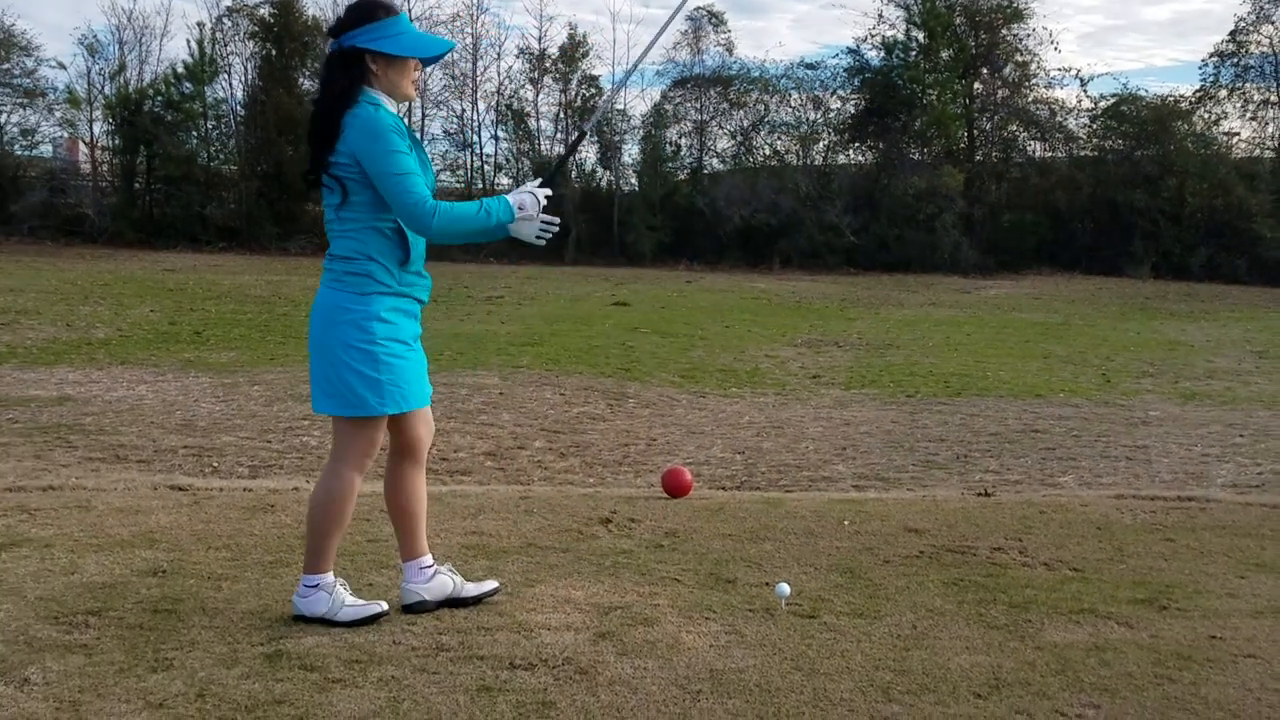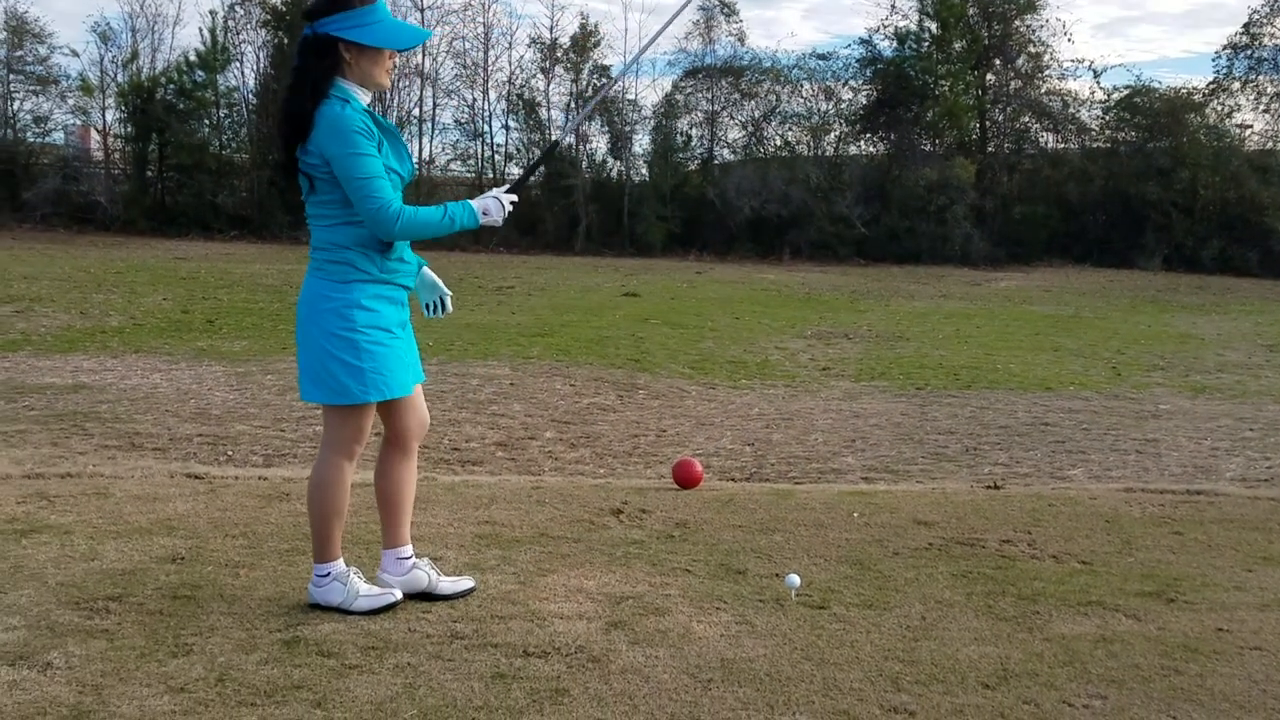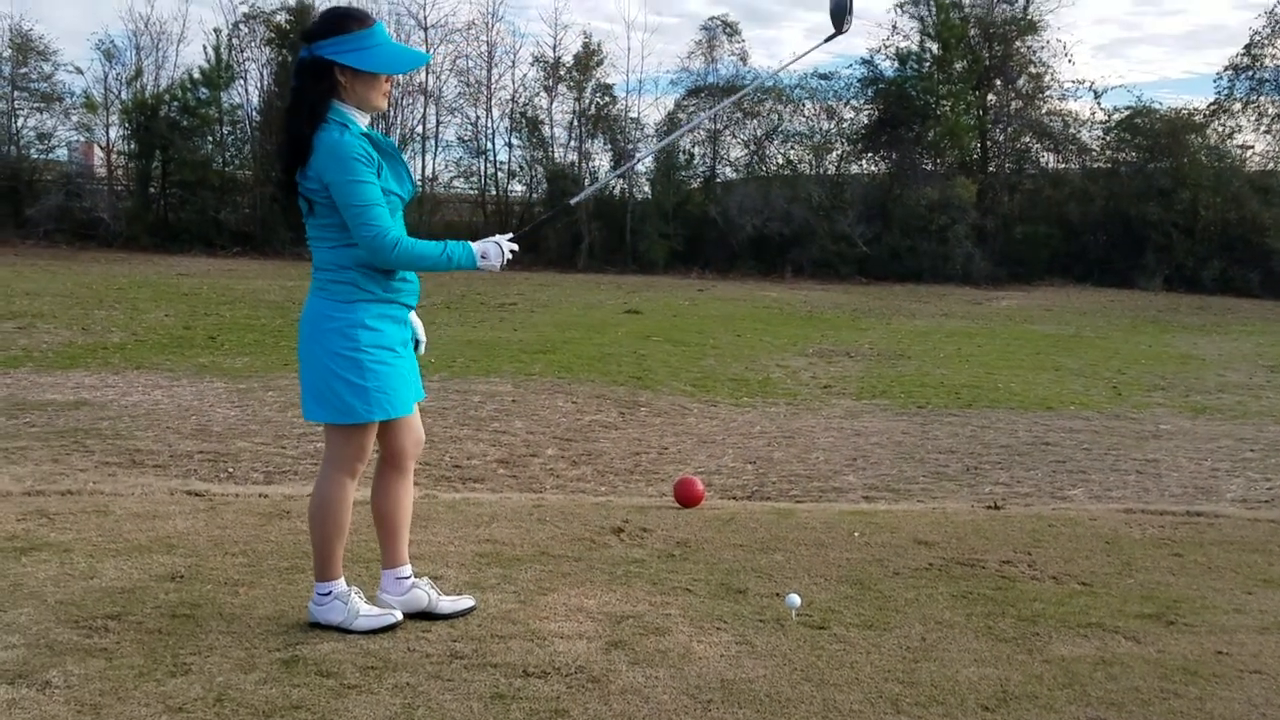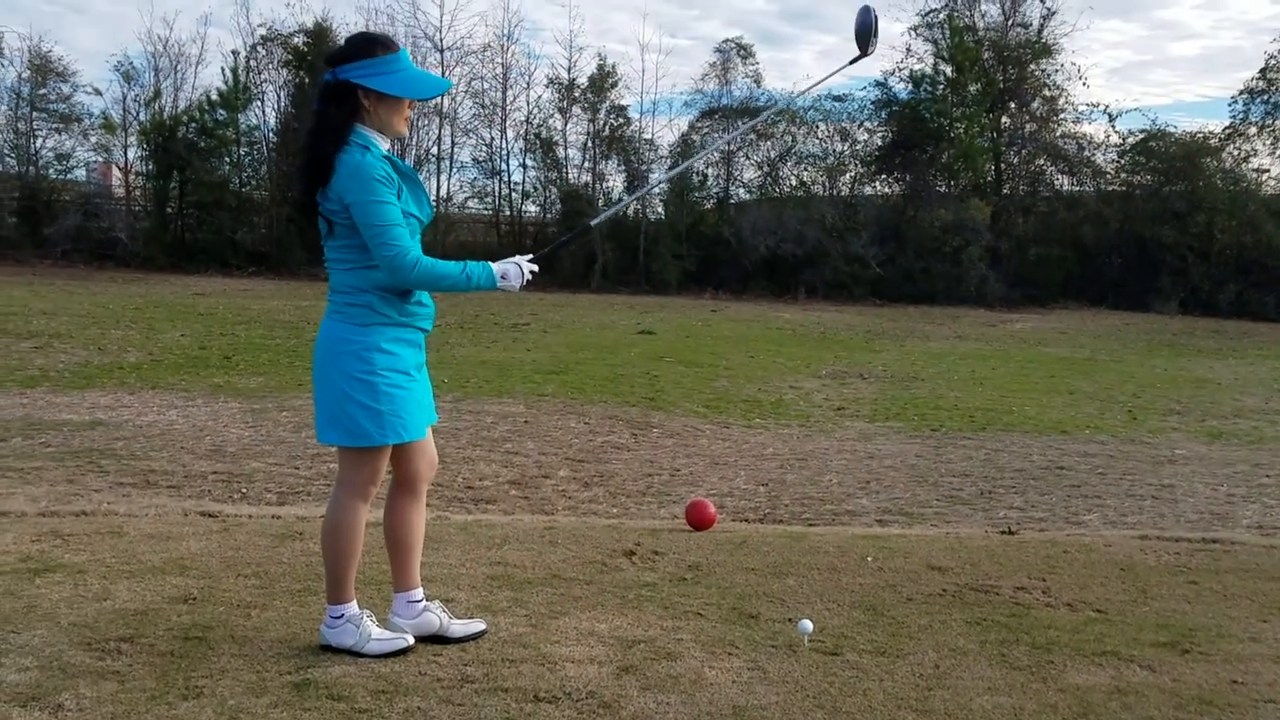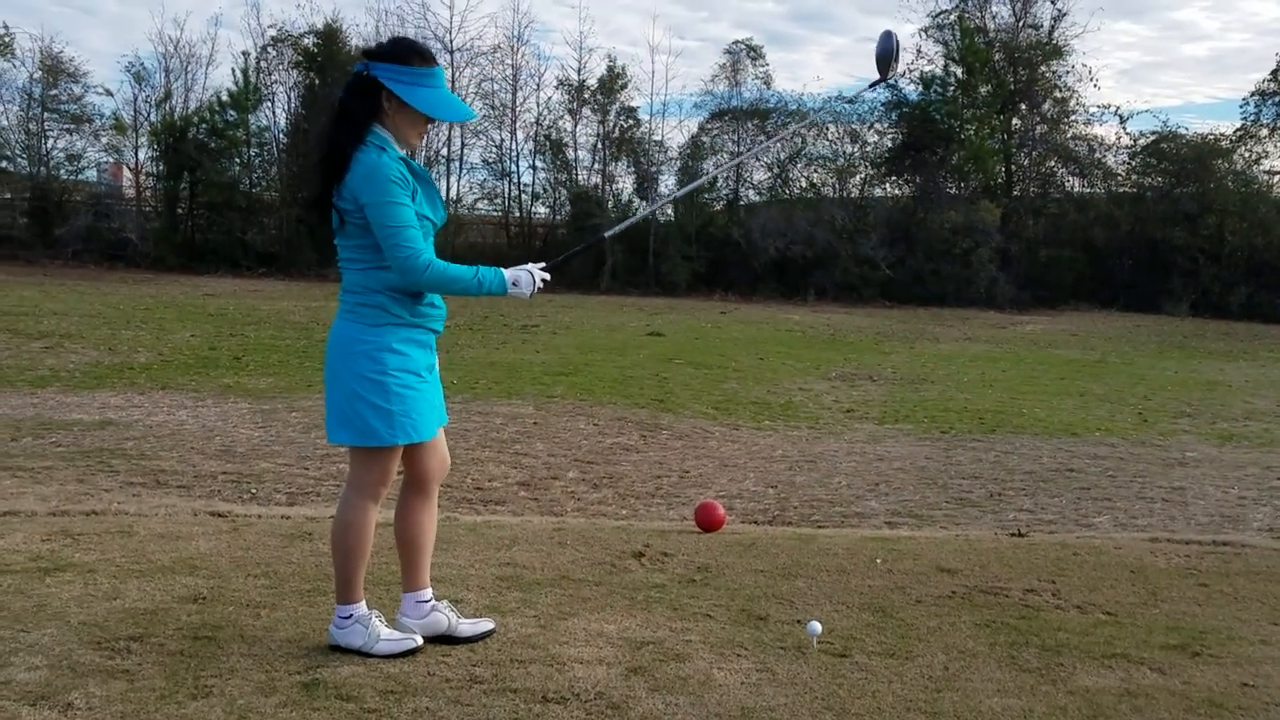
dt=0.4s
person 1, frame 1
left shoulder: (362, 124)
right shoulder: (372, 123)
left elbow: (407, 220)
right elbow: (425, 217)
left wrist: (505, 221)
right wrist: (506, 205)
left hip: (378, 308)
right hip: (368, 310)
left knee: (413, 443)
right knee: (355, 455)
left ankle: (422, 576)
right ankle: (315, 588)
person 1, frame 2
left shoulder: (351, 115)
right shoulder: (340, 119)
right elbow: (385, 218)
left wrist: (418, 272)
right wrist: (474, 212)
left hip: (377, 298)
right hip: (351, 301)
left knee: (408, 428)
right knee: (346, 442)
left ankle: (398, 564)
right ankle: (328, 577)
person 1, frame 3
left shoulder: (354, 137)
right shoulder: (339, 144)
right elbow: (381, 244)
left wrist: (403, 307)
right wrist: (472, 254)
left hip: (378, 320)
right hip: (354, 322)
left knee: (404, 449)
right knee: (347, 462)
left ankle: (399, 585)
right ankle: (329, 597)
person 1, frame 4
left shoulder: (372, 161)
right shoulder: (360, 166)
right elbow: (402, 264)
right wrist: (491, 274)
left hip: (394, 341)
right hip: (370, 344)
left knee: (416, 472)
right knee: (360, 483)
left ankle: (410, 607)
right ankle: (341, 619)
person 1, frame 5
left shoulder: (384, 163)
right shoulder: (377, 168)
right elbow: (413, 265)
left wrist: (423, 338)
right wrist: (503, 281)
left hip: (405, 344)
right hip: (381, 346)
left knee: (429, 473)
right knee: (370, 483)
left ankle: (419, 607)
right ankle: (350, 619)
